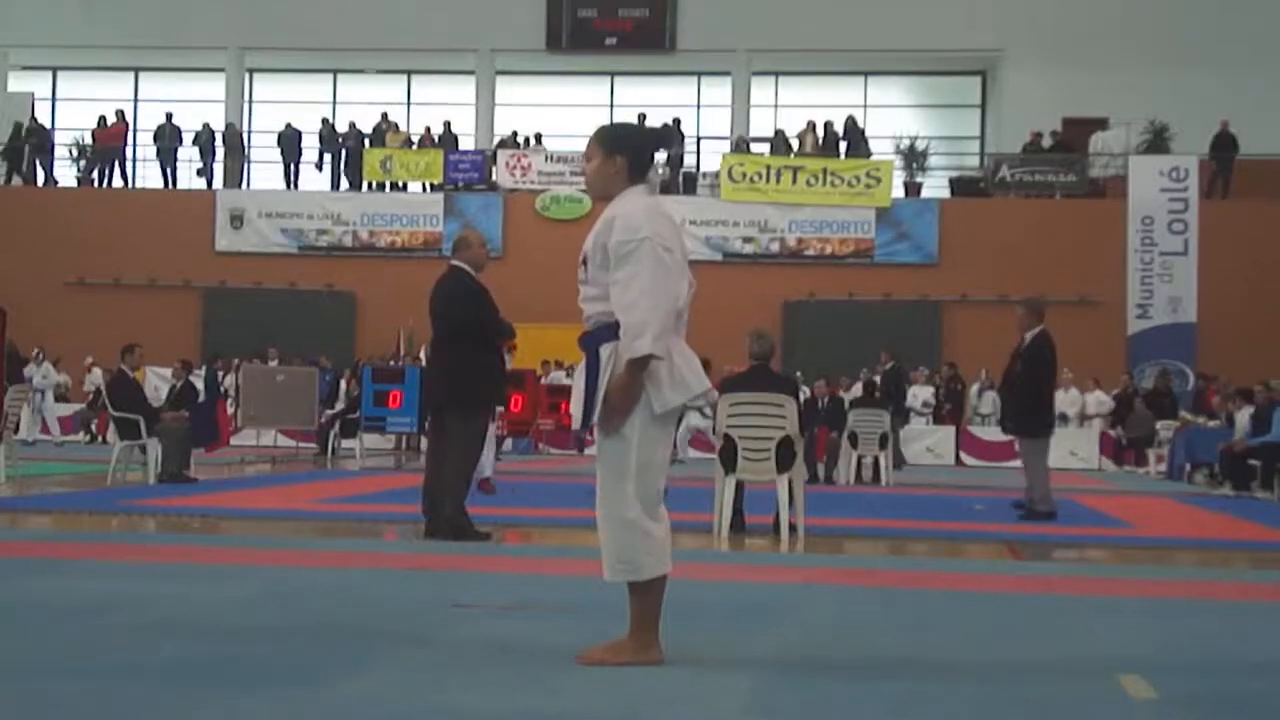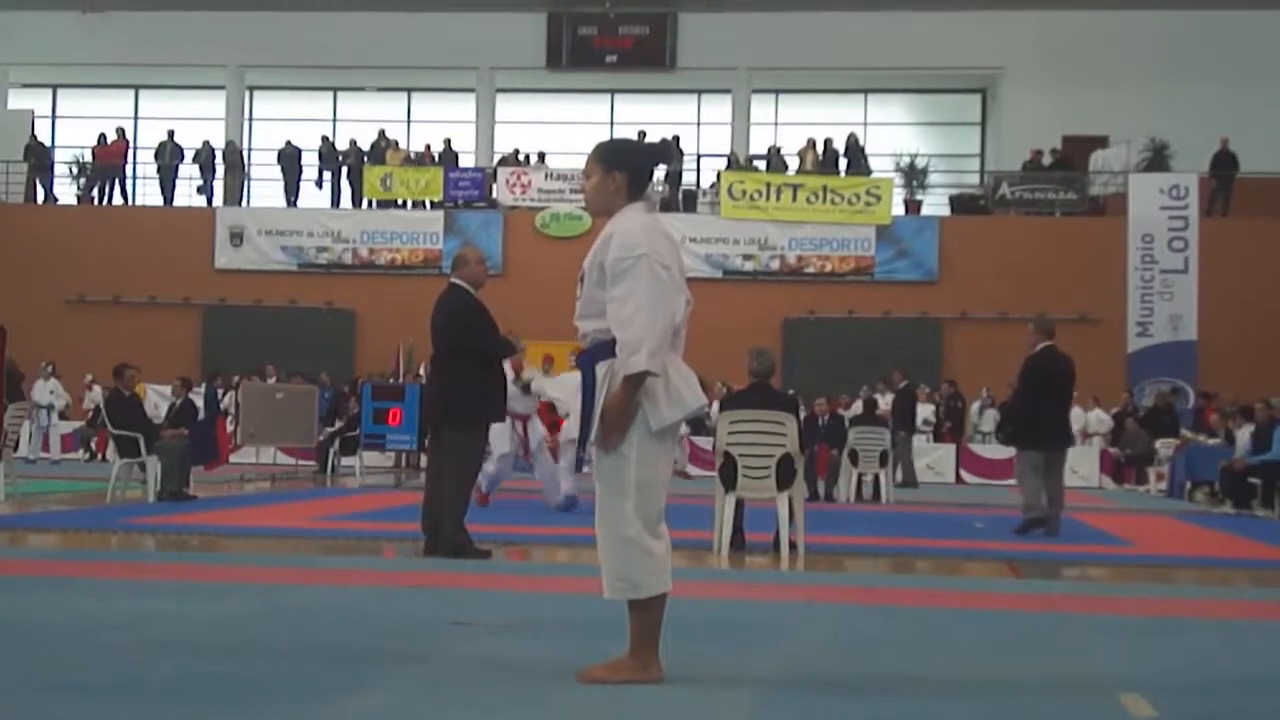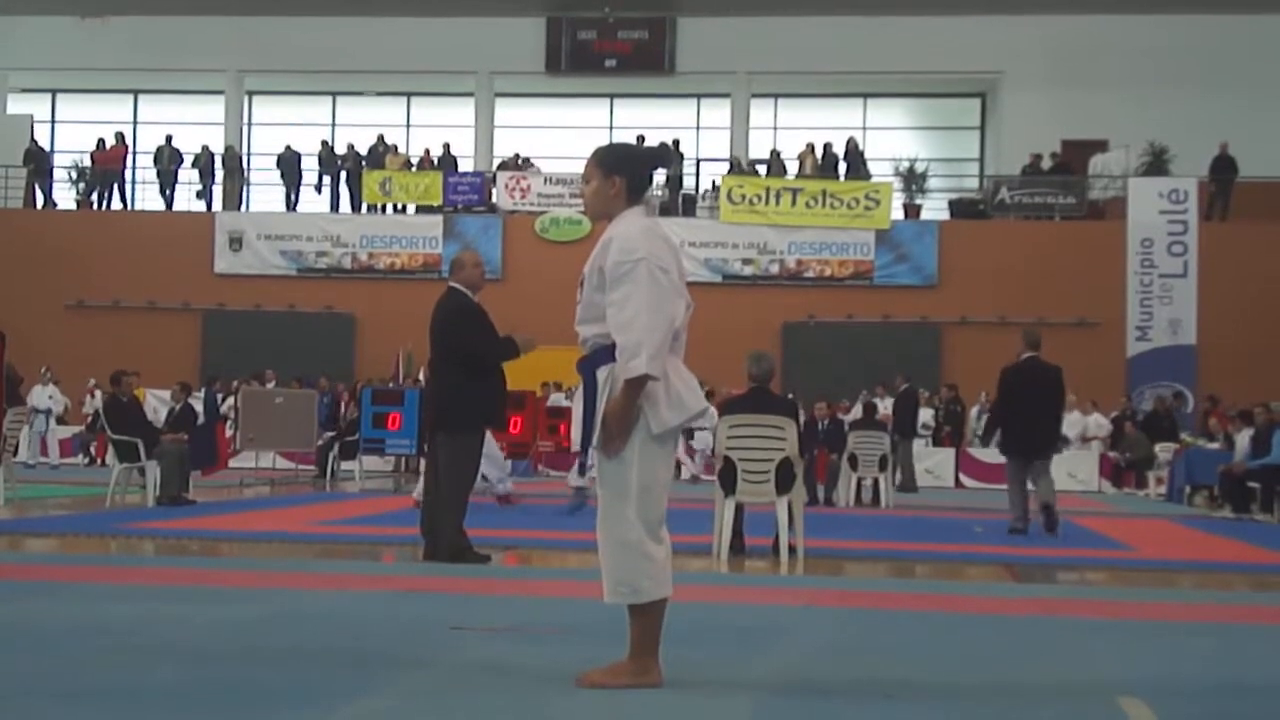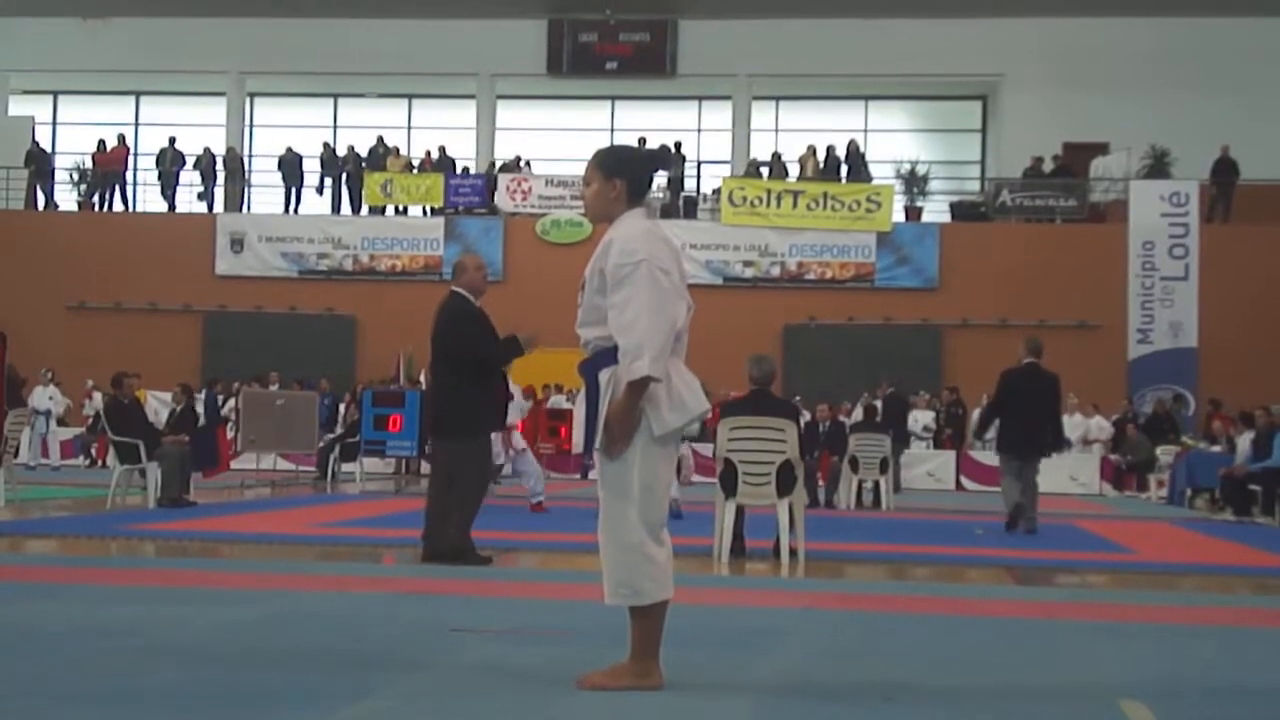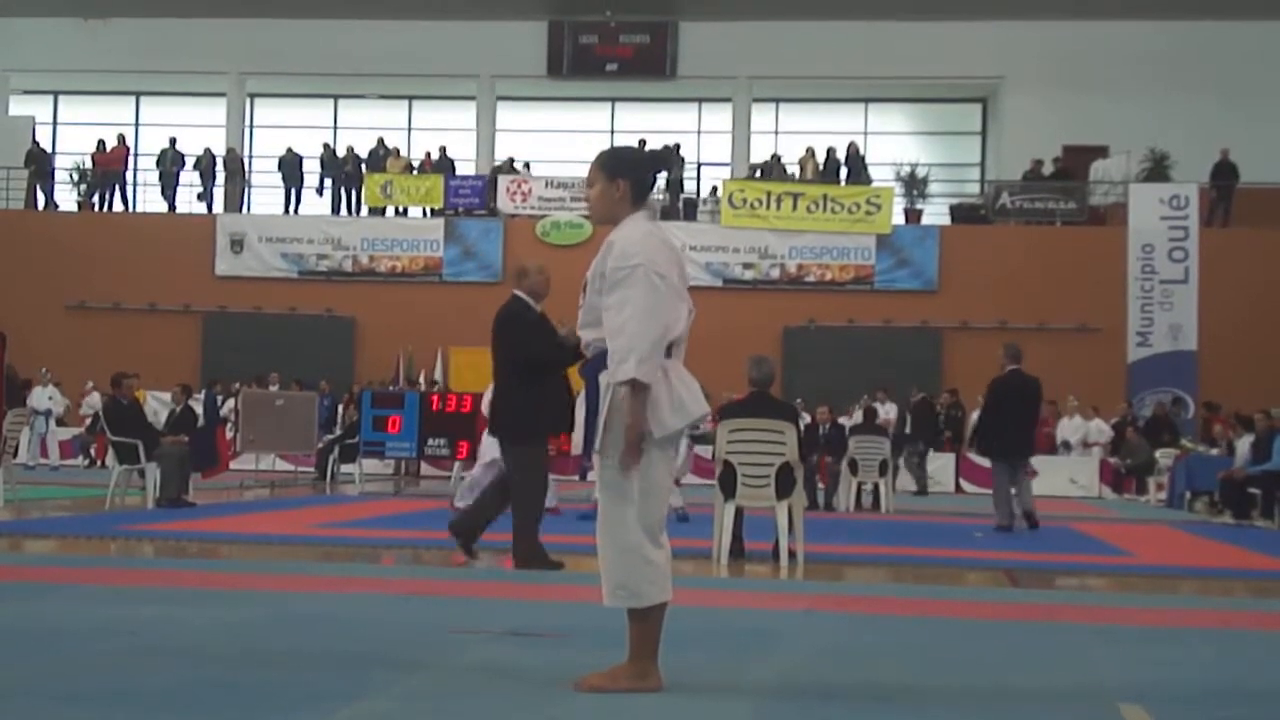
dt=0.7s
person 1, frame 1
left shoulder: (634, 217)
right shoulder: (630, 215)
left elbow: (648, 305)
left wrist: (629, 378)
left hip: (633, 371)
right hip: (626, 369)
left knee: (630, 501)
right knee: (629, 501)
left ankle: (643, 641)
right ankle: (641, 636)
person 1, frame 2
left shoulder: (631, 234)
right shoulder: (635, 231)
left elbow: (644, 323)
left wrist: (624, 397)
left hip: (631, 388)
right hip: (633, 387)
left knee: (631, 519)
right knee: (631, 519)
left ankle: (643, 659)
right ankle: (641, 653)
person 1, frame 3
left shoulder: (630, 238)
right shoulder: (637, 237)
left elbow: (643, 327)
left wrist: (627, 400)
left hip: (635, 392)
right hip: (635, 391)
left knee: (633, 521)
right knee: (636, 521)
left ankle: (643, 661)
right ankle: (642, 657)
person 1, frame 4
left shoulder: (629, 241)
right shoulder: (638, 238)
left elbow: (644, 330)
left wrist: (627, 403)
left hip: (635, 393)
right hip: (641, 392)
left knee: (632, 525)
right knee: (634, 525)
left ankle: (643, 666)
right ankle: (643, 660)
person 1, frame 5
left shoulder: (629, 243)
right shoulder: (648, 240)
left elbow: (639, 331)
left wrist: (635, 409)
left hip: (634, 396)
right hip: (645, 395)
left knee: (630, 525)
right knee: (635, 526)
left ankle: (641, 667)
right ankle: (641, 662)
person 2, frame 1
left shoulder: (444, 284)
right shoulder: (469, 288)
right elbow: (494, 331)
left wrist: (497, 330)
right wrist: (506, 329)
left hip: (443, 378)
right hip: (467, 381)
left knee: (441, 450)
right knee: (462, 452)
left ankle: (436, 518)
right ankle: (452, 521)
person 2, frame 2
left shoulder: (448, 300)
right shoulder: (466, 304)
right elbow: (489, 347)
left wrist: (501, 345)
right wrist: (510, 346)
left hip: (446, 396)
right hip: (465, 400)
left knee: (442, 469)
right knee: (460, 472)
left ankle: (436, 537)
right ankle: (452, 539)
person 2, frame 3
left shoulder: (449, 304)
right shoulder: (462, 308)
right elbow: (481, 352)
left wrist: (506, 345)
right wrist: (515, 346)
left hip: (448, 403)
right hip: (462, 405)
left knee: (443, 475)
right knee: (457, 477)
left ankle: (437, 542)
right ankle: (451, 545)
person 2, frame 4
left shoulder: (454, 307)
right shoulder: (462, 311)
right elbow: (480, 355)
left wrist: (506, 354)
right wrist: (517, 345)
left hip: (451, 408)
right hip: (464, 410)
left knee: (447, 478)
right knee: (473, 476)
left ankle: (437, 543)
right ankle: (454, 543)
person 2, frame 5
left shoulder: (527, 313)
right shoulder: (515, 315)
left elbow: (547, 356)
right elbow: (535, 357)
left wrist: (572, 346)
right wrist: (568, 344)
left hip: (524, 413)
right hip: (523, 415)
left knee: (518, 479)
right knee: (529, 482)
left ankle: (468, 525)
right ankle: (527, 552)
person 3, frame 1
left shoulder: (1041, 346)
right shoulder: (1030, 342)
left elbow: (1033, 385)
right elbow: (1018, 378)
left wrist: (1017, 416)
right wrist: (1014, 414)
left hip: (1033, 413)
right hip: (1029, 412)
left knee: (1034, 459)
right knee: (1032, 459)
left ankle: (1044, 507)
right ankle: (1034, 500)
person 3, frame 2
left shoulder: (1034, 361)
right shoulder: (1066, 362)
left elbow: (1022, 397)
right elbow: (1067, 395)
left wrist: (1010, 424)
left hip: (1034, 429)
right hip: (1059, 428)
left knee: (1026, 471)
right knee: (1054, 477)
left ankle: (1034, 513)
right ankle: (1052, 523)
person 3, frame 3
left shoulder: (1010, 372)
right shoulder: (1054, 372)
left elbow: (999, 405)
right elbow: (1059, 405)
left wrist: (989, 430)
right wrist: (1053, 430)
left hip: (1016, 436)
right hip: (1044, 436)
left knee: (1016, 480)
right knee: (1042, 476)
left ankle: (1019, 523)
right ankle: (1048, 505)
person 3, frame 4
left shoulder: (1010, 375)
right shoulder: (1051, 380)
left elbow: (995, 405)
right elbow: (1055, 413)
left wrist: (981, 427)
right wrist: (1058, 440)
left hip: (1011, 437)
right hip: (1037, 438)
left knee: (1009, 476)
right knee: (1029, 480)
left ankle: (1015, 504)
right ankle: (1029, 522)
person 3, frame 5
left shoulder: (997, 383)
right shoulder: (1034, 383)
left elbow: (987, 414)
right elbow: (1036, 412)
left wrist: (979, 438)
left hip: (1000, 441)
right hip: (1023, 441)
left knee: (1001, 481)
right knee: (1022, 477)
left ankle: (1005, 521)
right ankle: (1028, 510)
person 4, frame 1
left shoulder: (729, 383)
right shoulder: (789, 384)
right elbow: (799, 428)
left hip: (738, 459)
right hip: (778, 460)
right knee: (794, 455)
left ankle: (736, 517)
right ankle: (782, 519)
person 4, frame 2
left shoulder: (729, 400)
right shoulder: (789, 402)
left hip: (738, 476)
right hip: (778, 477)
right knee: (793, 471)
left ankle: (736, 535)
right ankle: (782, 537)
person 4, frame 3
left shoulder: (729, 405)
right shoulder: (788, 406)
right elbow: (800, 450)
left hip: (737, 481)
right hip: (777, 481)
right knee: (794, 476)
left ankle: (736, 539)
right ankle: (781, 541)
person 4, frame 4
left shoulder: (729, 407)
right shoulder: (789, 409)
right elbow: (799, 452)
left hip: (738, 482)
right hip: (778, 483)
right knee: (794, 478)
left ankle: (736, 542)
right ankle: (782, 543)
person 4, frame 5
left shoulder: (728, 410)
right shoulder: (789, 411)
left hip: (738, 484)
right hip: (777, 485)
right knee: (792, 479)
left ankle: (735, 544)
right ankle: (781, 545)
